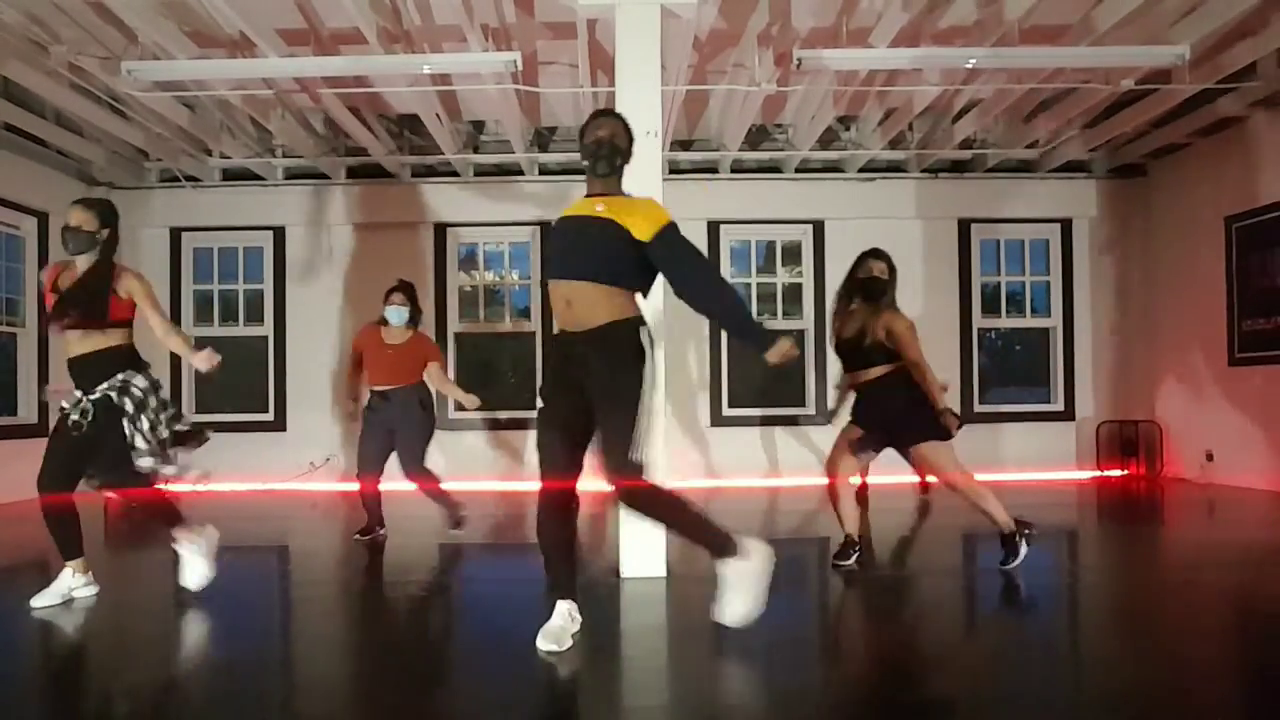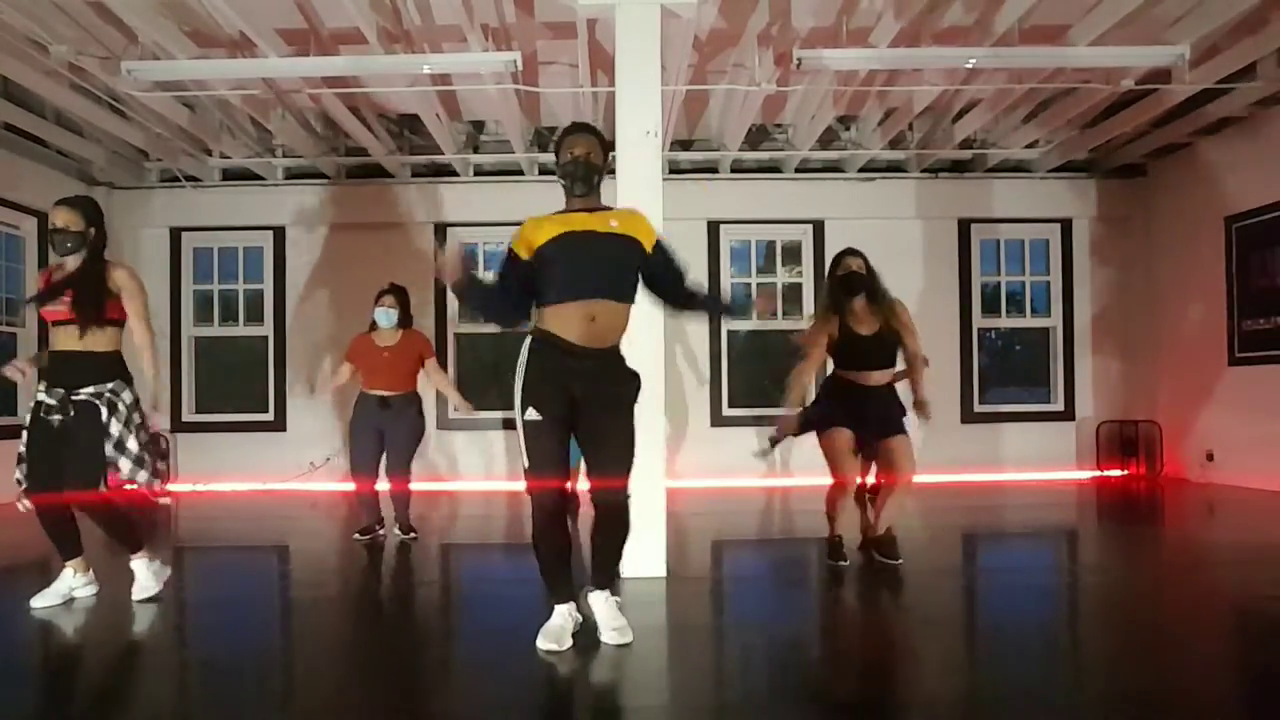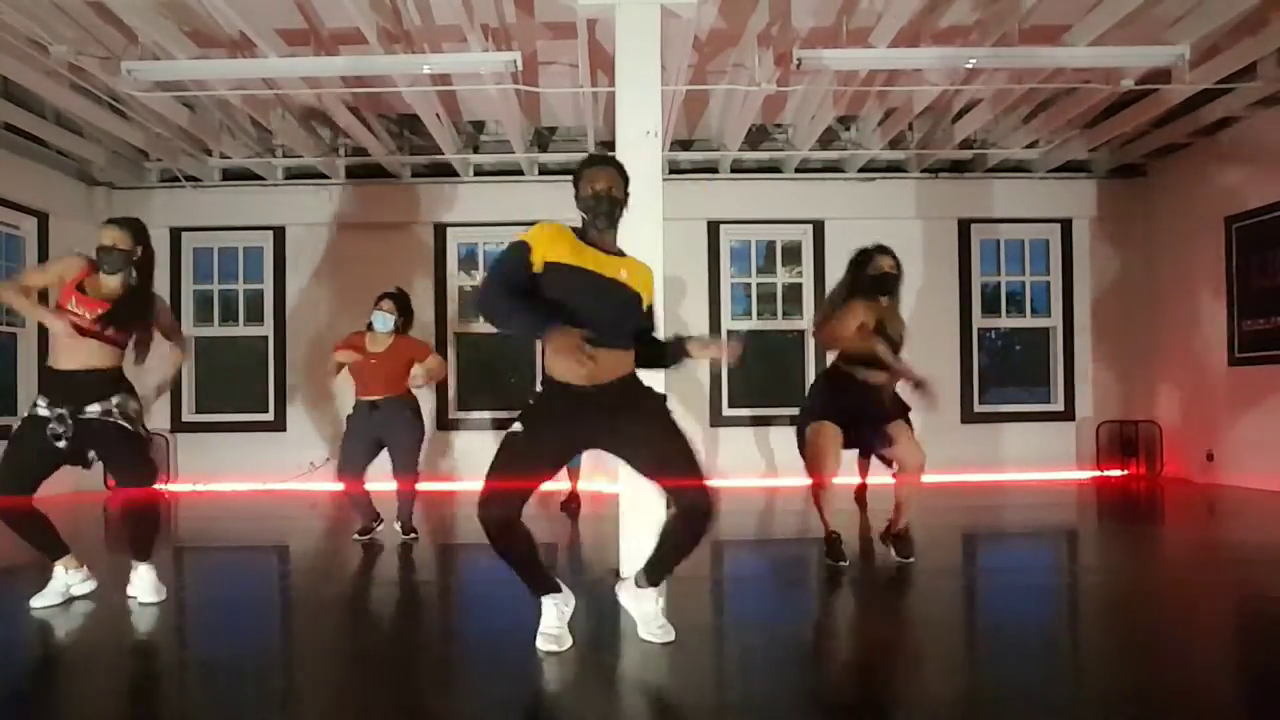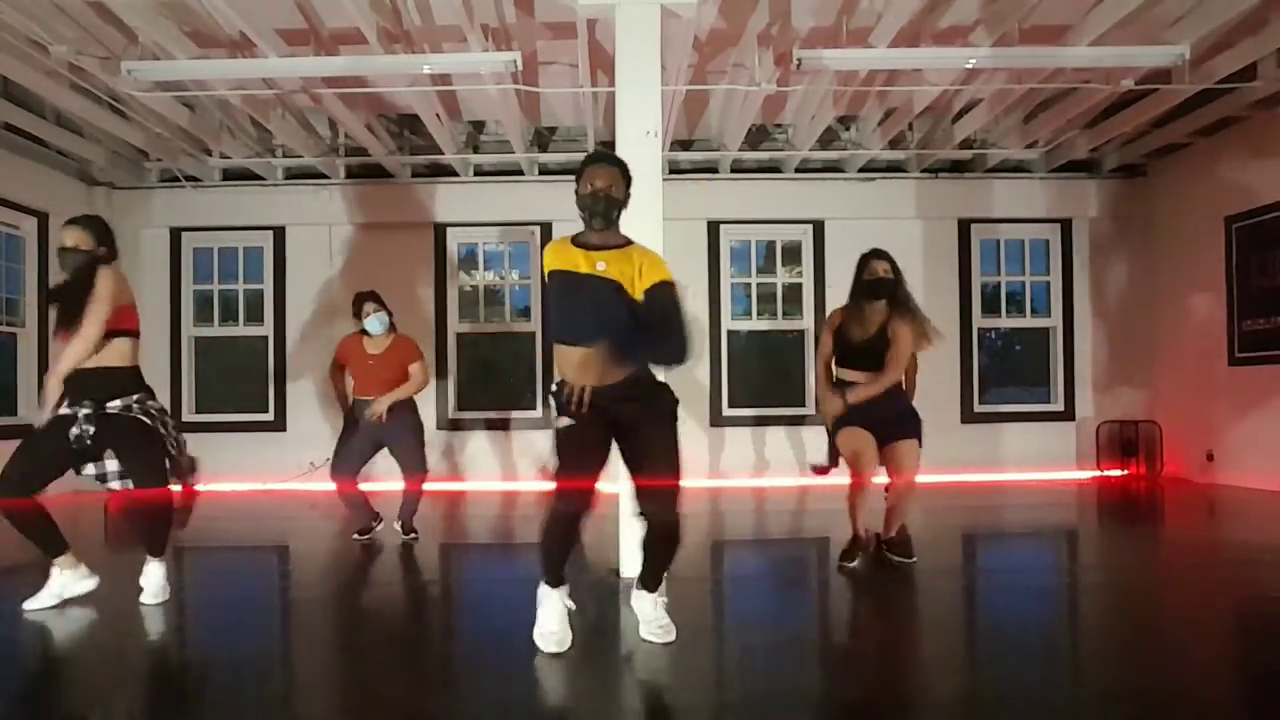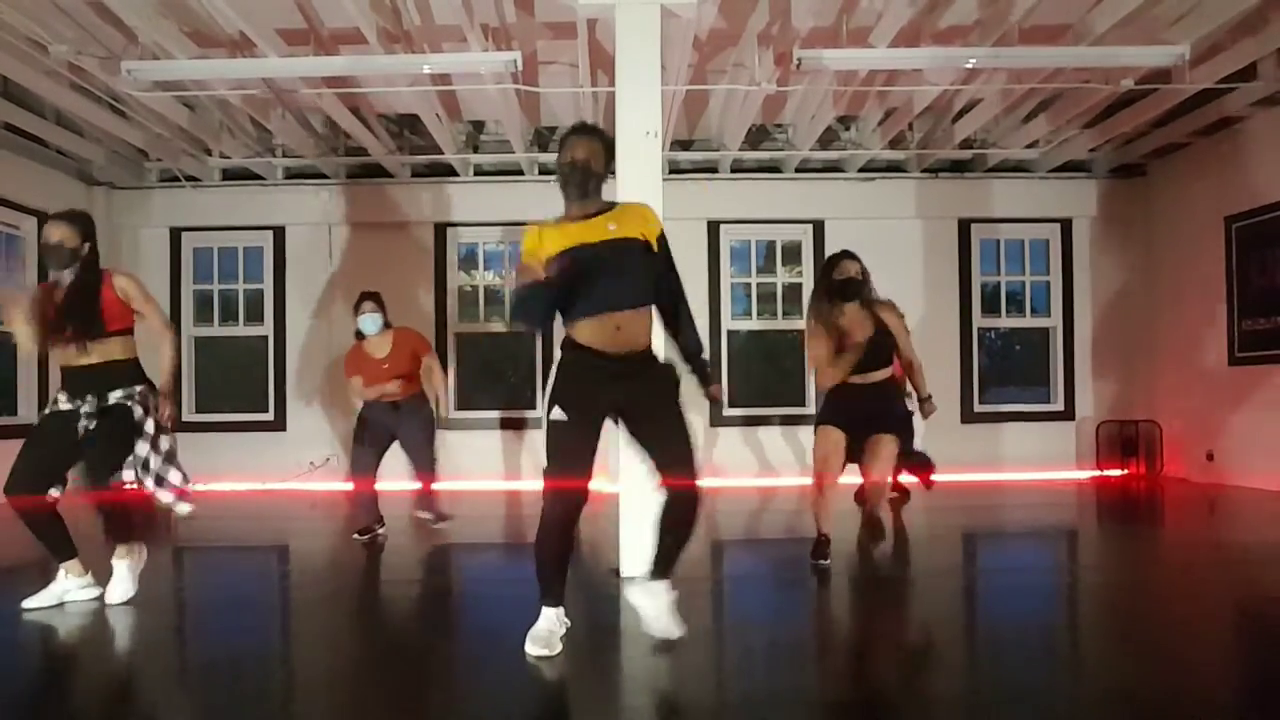
dt=0.4s
person 1, frame 1
left shoulder: (642, 216)
right shoulder: (567, 217)
left elbow: (700, 281)
left wrist: (760, 339)
left hip: (618, 349)
right hip: (564, 354)
left knee: (627, 482)
right knee: (554, 488)
left ankle: (736, 554)
right ankle: (564, 608)
person 1, frame 2
left shoulder: (635, 228)
right shoulder: (536, 234)
left elbow: (675, 291)
right elbow: (505, 309)
left wrist: (731, 307)
right wrist: (462, 280)
left hip: (607, 372)
right hip: (546, 365)
left knee: (611, 495)
right knee: (547, 496)
left ankle: (604, 595)
right ankle: (562, 606)
person 1, frame 3
left shoulder: (638, 277)
right shoulder: (546, 240)
right elbow: (493, 295)
left wrist: (687, 347)
right wrist: (546, 330)
left hip: (629, 402)
right hip: (558, 404)
left knee: (697, 503)
right knee: (495, 509)
left ankle: (643, 590)
right ankle: (553, 598)
person 1, frame 4
left shoulder: (647, 265)
right shoulder: (555, 254)
left elbow: (673, 345)
left wrist: (617, 358)
left hip: (640, 399)
right hip: (577, 401)
left knee: (662, 513)
right knee: (572, 497)
left ankle: (648, 595)
right ankle: (552, 592)
person 1, frame 5
left shoulder: (640, 220)
right shoulder: (541, 238)
left elbow: (672, 301)
right elbow: (529, 316)
left wrist: (700, 367)
right wrist: (537, 282)
left hip: (644, 374)
right hip: (581, 374)
left knee: (684, 489)
right knee: (563, 500)
left ankle: (653, 586)
right ankle: (551, 611)
person 2, frame 1
left shoulder: (122, 278)
right shoulder: (51, 275)
left elbow: (161, 324)
left wrist: (193, 355)
left hip: (122, 383)
right hip: (86, 392)
left knee: (120, 475)
right knee: (51, 484)
left ankle: (189, 536)
right ankle: (76, 574)
person 2, frame 2
left shoulder: (117, 276)
right shoulder: (47, 280)
left elbow: (143, 336)
left wrist: (153, 395)
right wrist: (32, 364)
left hip: (103, 388)
right hip: (56, 390)
left knee: (84, 489)
right knee: (39, 488)
left ankle: (144, 562)
right ankle: (76, 573)
person 2, frame 3
left shoulder: (146, 302)
right shoulder: (73, 268)
left elbow: (179, 346)
left wrist: (159, 388)
right wrist: (47, 315)
left hip: (107, 403)
right hip: (53, 403)
left knee: (139, 485)
left ankle: (143, 569)
right ankle: (71, 570)
person 2, frame 4
left shoulder: (107, 279)
right shoulder: (70, 294)
left elbow: (90, 335)
left wrist: (54, 379)
left hip: (124, 403)
right hip: (74, 406)
left knee: (151, 491)
left ankle: (155, 568)
right ankle: (68, 569)
person 2, frame 5
left shoulder: (119, 284)
right shoulder: (44, 295)
left elbow: (165, 331)
right elbow: (33, 344)
left wrist: (166, 391)
left hip: (123, 396)
right hip: (72, 401)
left knee: (101, 476)
left ankle: (127, 553)
right ankle: (75, 576)
person 3, frame 1
left shoulder: (890, 320)
right shoulder: (844, 317)
left elbow: (918, 364)
left wrist: (941, 408)
right wrist: (840, 397)
left hip: (902, 402)
right hip: (869, 407)
left knee: (953, 477)
right knee: (837, 471)
left ankle: (1012, 530)
right ankle: (851, 541)
person 3, frame 2
left shoulder: (894, 310)
right shoulder: (829, 324)
left elbow: (914, 354)
right elbow: (807, 366)
left wrist: (919, 395)
right wrist: (791, 411)
left hip: (884, 400)
right hip: (841, 401)
left knee: (902, 475)
right knee: (847, 478)
left ankle: (877, 533)
right ankle: (834, 538)
person 3, frame 3
left shoulder: (891, 316)
right shoulder: (857, 308)
right elbow: (827, 336)
left wrist: (913, 378)
right wrist: (875, 347)
left hip: (874, 398)
right hip: (835, 395)
left knee: (914, 460)
right knee: (823, 472)
left ankle: (897, 530)
right ankle: (831, 535)
person 3, frame 4
left shoulder: (902, 323)
right shoulder: (840, 317)
left elbow: (891, 375)
right elbow: (822, 361)
left wrist: (846, 398)
right wrist: (825, 399)
left hip: (891, 406)
right hip: (846, 406)
left knee: (906, 479)
right knee: (863, 469)
left ankle: (889, 536)
right ankle: (858, 537)
person 3, frame 5
left shoulder: (885, 313)
right shoulder: (822, 326)
left elbow: (909, 357)
right elbow: (824, 381)
left wrist: (924, 396)
right wrist: (852, 354)
left hip: (885, 401)
right hip: (843, 403)
left knee: (876, 477)
right knee: (823, 475)
left ankle: (872, 513)
right ankle: (822, 537)
person 4, frame 1
left shoulder: (422, 343)
right shoulder: (368, 334)
left elbow: (437, 377)
right elbow: (356, 367)
left wrist: (463, 397)
right wrist: (353, 398)
left hip: (412, 407)
right hip: (378, 409)
left knee: (413, 469)
right knee: (367, 471)
left ankle: (452, 509)
right ankle: (374, 523)
person 4, frame 2
left shoulder: (416, 340)
right shoulder: (360, 342)
left elbow: (436, 374)
right elbow: (343, 375)
left wrist: (459, 401)
right wrist: (325, 386)
left hip: (405, 411)
right hip: (368, 410)
left knee: (398, 471)
right knee: (362, 472)
left ankle: (403, 521)
right ankle: (374, 522)
person 4, frame 3
left shoulder: (407, 345)
right shoulder: (353, 341)
left elbow: (439, 366)
left wrist: (425, 377)
right wrist: (338, 358)
left hip: (401, 414)
right hip: (364, 415)
left knee: (405, 474)
right knee: (348, 474)
left ankle: (404, 521)
right ankle: (370, 520)
person 4, frame 4
left shoulder: (405, 345)
right shoulder: (350, 343)
left elbow: (421, 379)
right elbow: (335, 372)
left wrist: (388, 398)
right wrist: (344, 405)
left hip: (399, 415)
right hip: (361, 416)
left knee: (415, 472)
right knee: (341, 474)
left ankle: (405, 521)
right ankle: (369, 520)
person 4, frame 5
left shoulder: (409, 338)
right shoulder: (354, 355)
left elbow: (433, 367)
right elbow: (361, 392)
left wrist: (439, 399)
right wrist: (383, 388)
left hip: (413, 411)
right hip: (375, 415)
left knee: (424, 463)
right knee: (361, 470)
left ankle: (426, 505)
right ankle: (373, 522)
